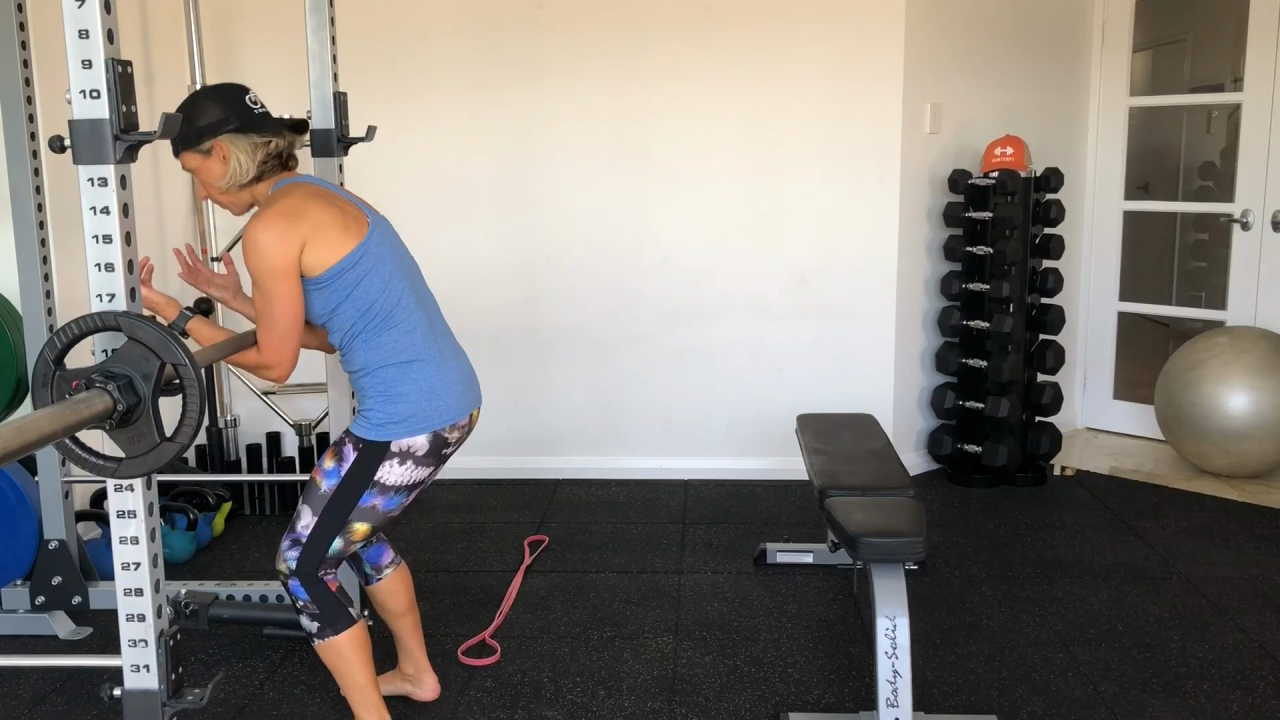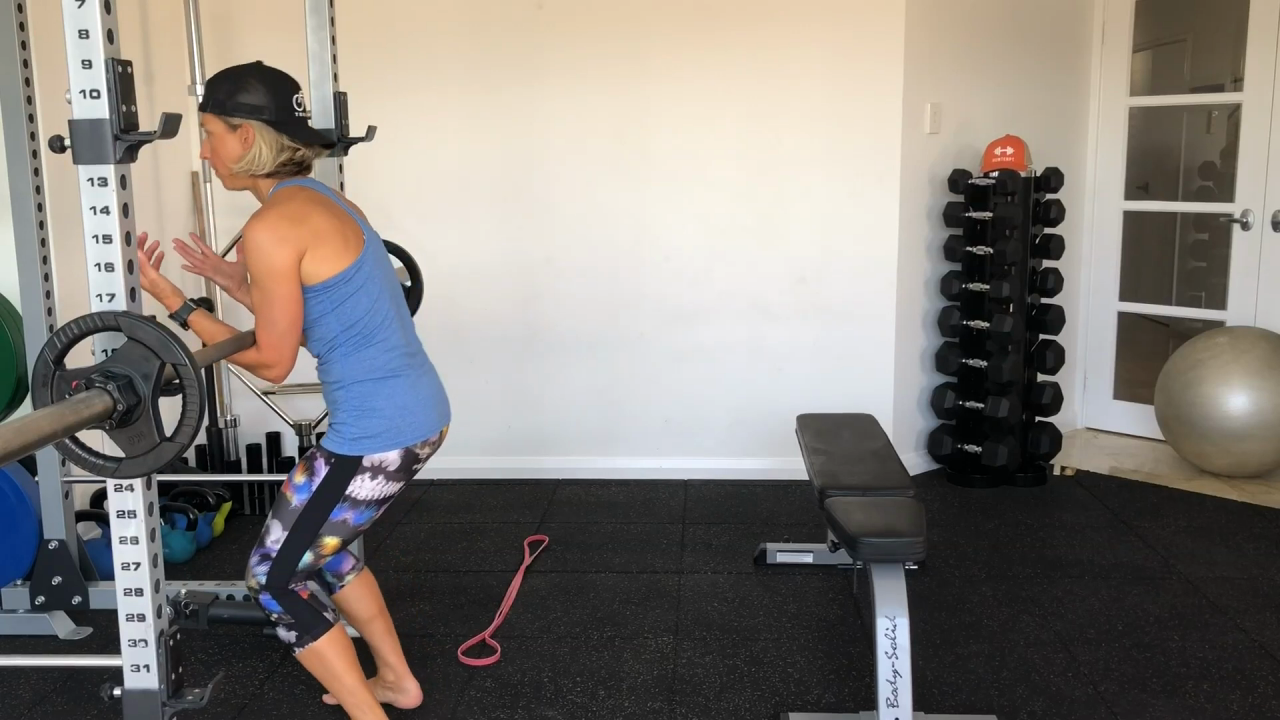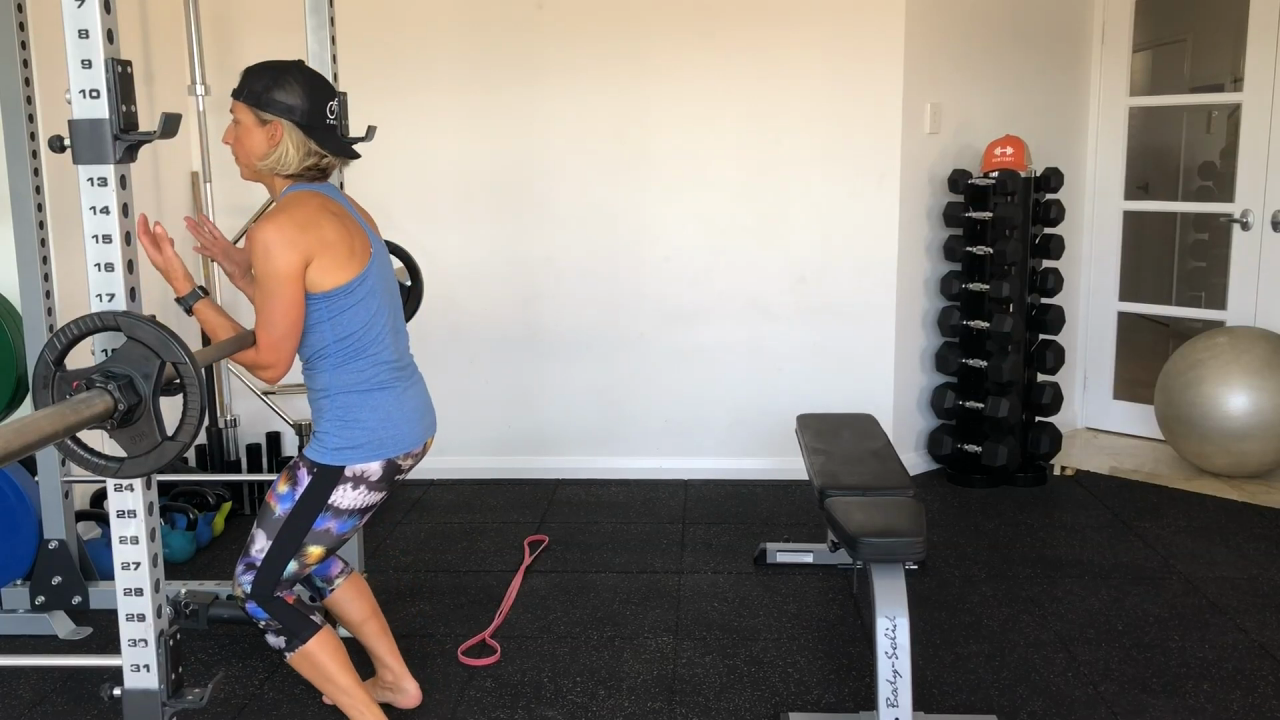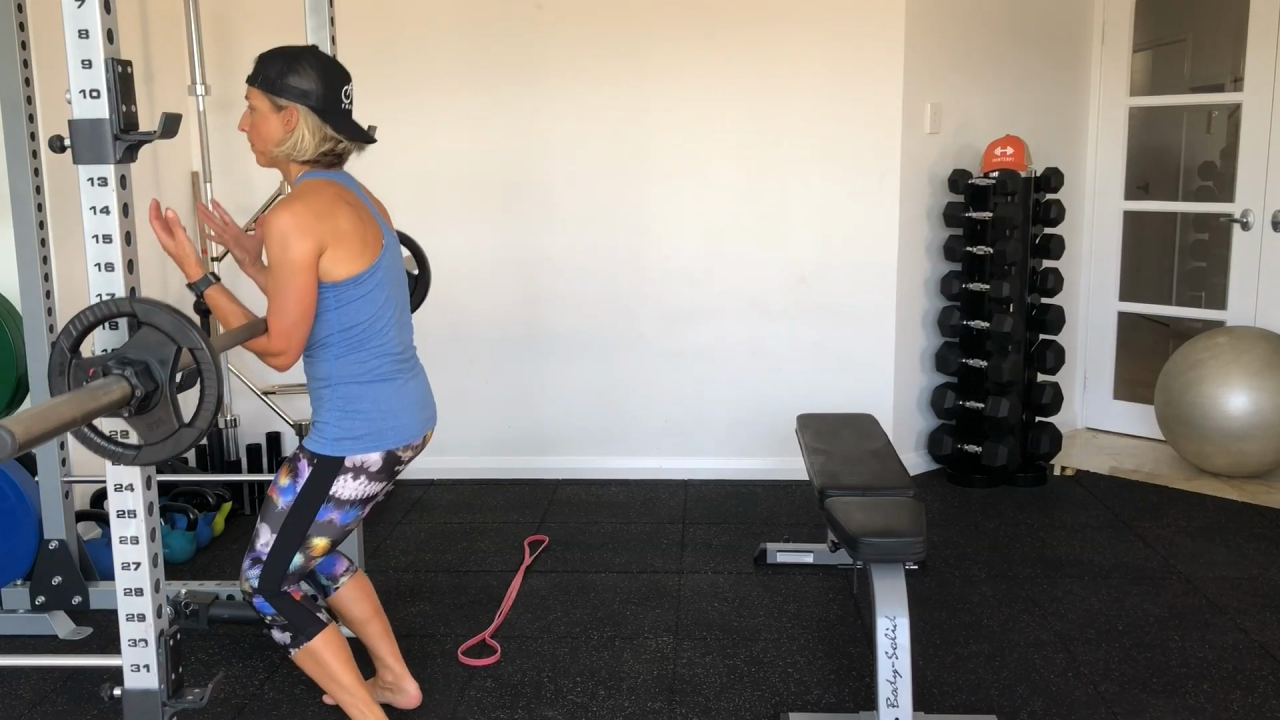
dt=0.5s
person 1, frame 1
left shoulder: (272, 226)
right shoulder: (321, 199)
left elbow: (275, 362)
left wrist: (173, 314)
right wrist: (238, 299)
left hip: (406, 419)
right hip: (448, 398)
left knee: (303, 565)
right knee: (353, 530)
person 1, frame 2
left shoulder: (272, 226)
right shoulder: (322, 202)
left elbow: (272, 362)
left wrist: (172, 301)
right wrist: (237, 284)
left hip: (375, 433)
right hip: (417, 414)
left knee: (273, 578)
right knee: (315, 545)
person 1, frame 3
left shoulder: (280, 229)
right shoulder: (337, 208)
left elbow: (270, 362)
left wrist: (182, 285)
right wrist: (239, 272)
left hip: (360, 443)
right hip: (402, 422)
left knee: (260, 585)
right knee: (303, 549)
person 1, frame 4
left shoulder: (296, 214)
right shoulder: (351, 196)
left elbow: (281, 348)
left wrist: (196, 273)
right wrist: (252, 260)
left hip: (358, 433)
right hip: (402, 415)
left knee: (268, 580)
right knee: (307, 549)
